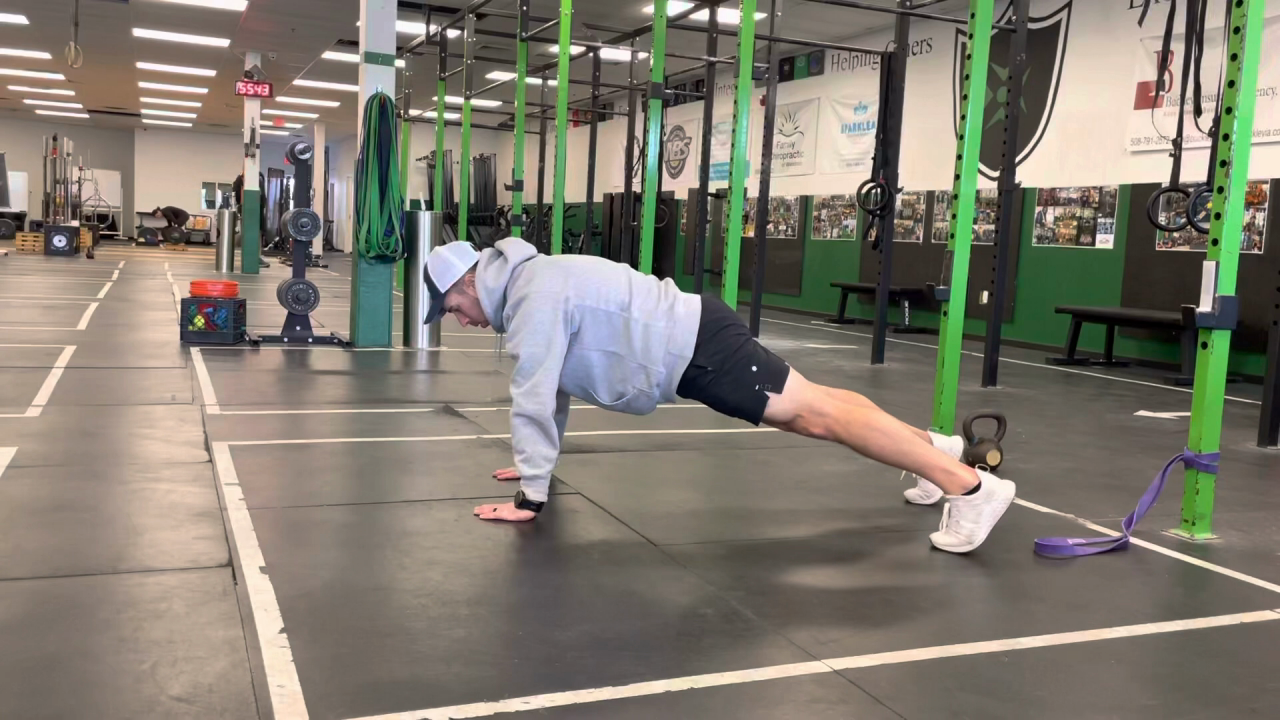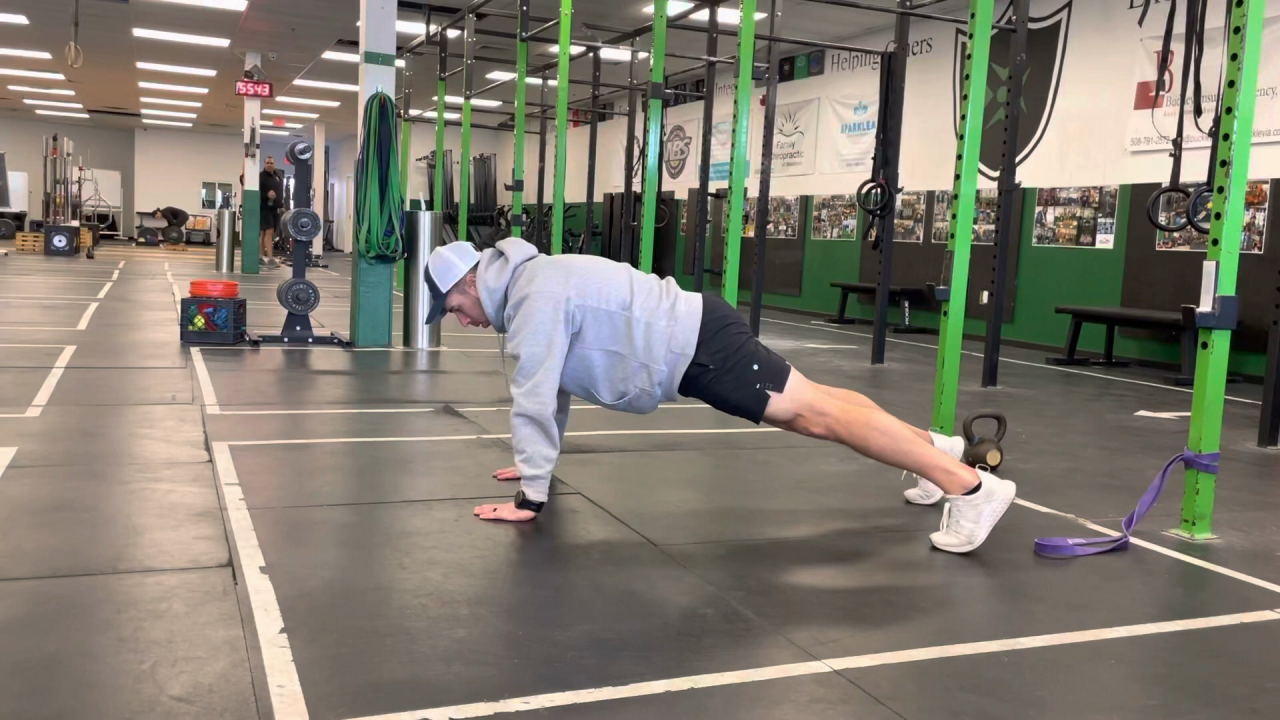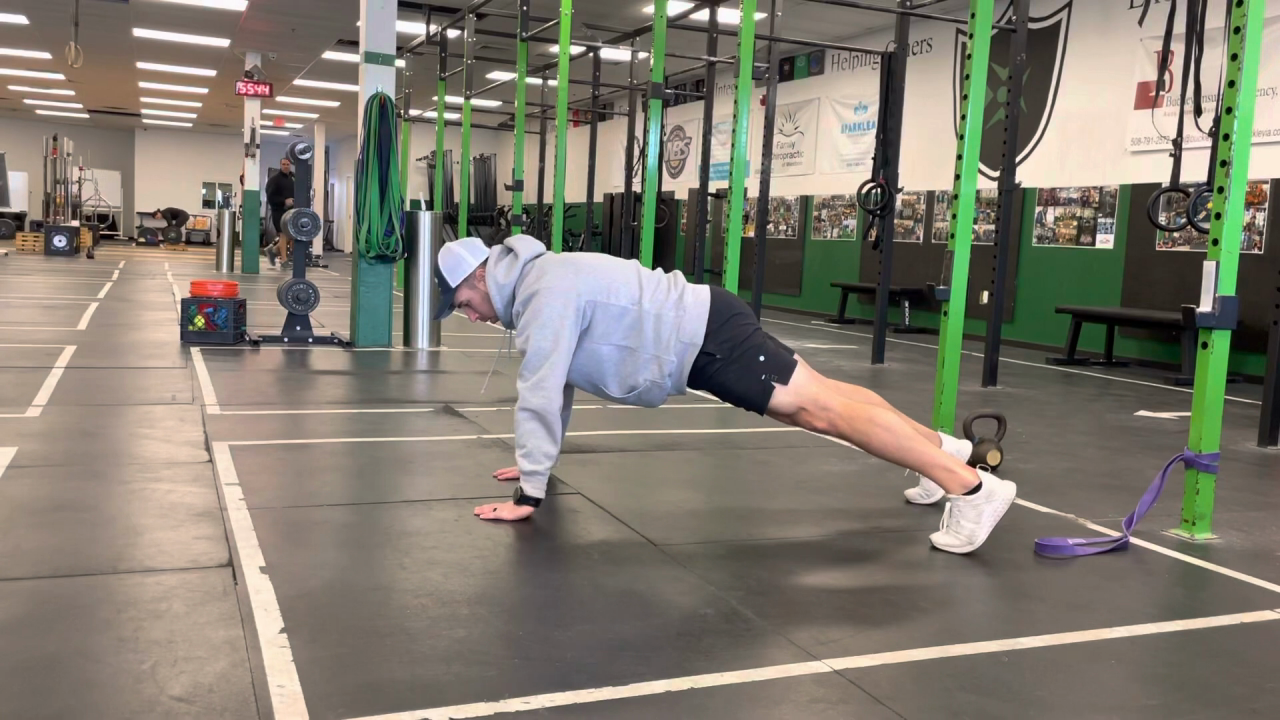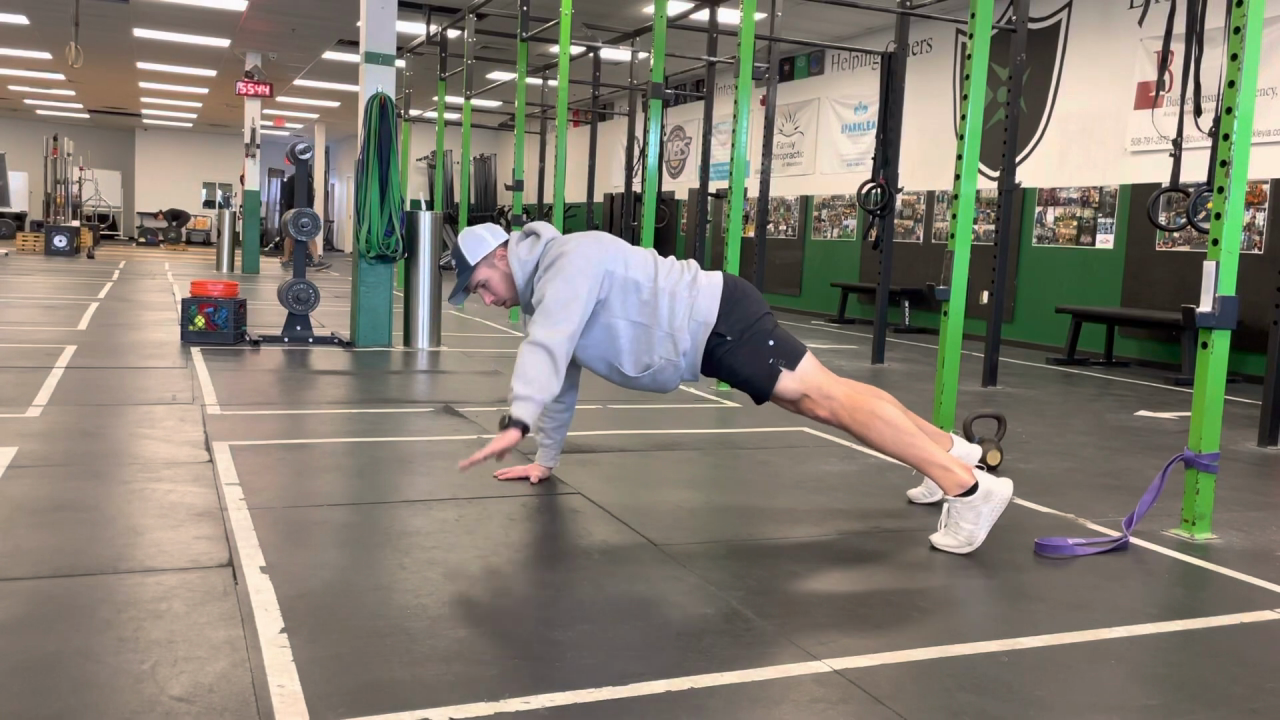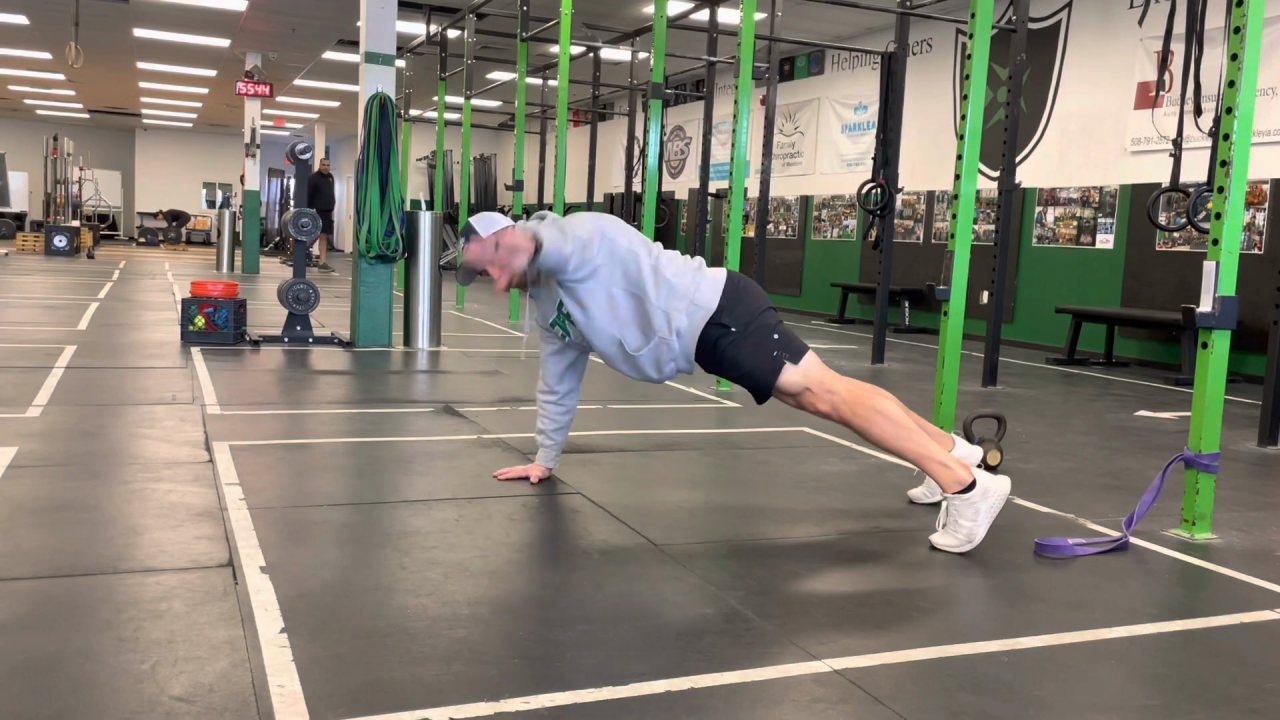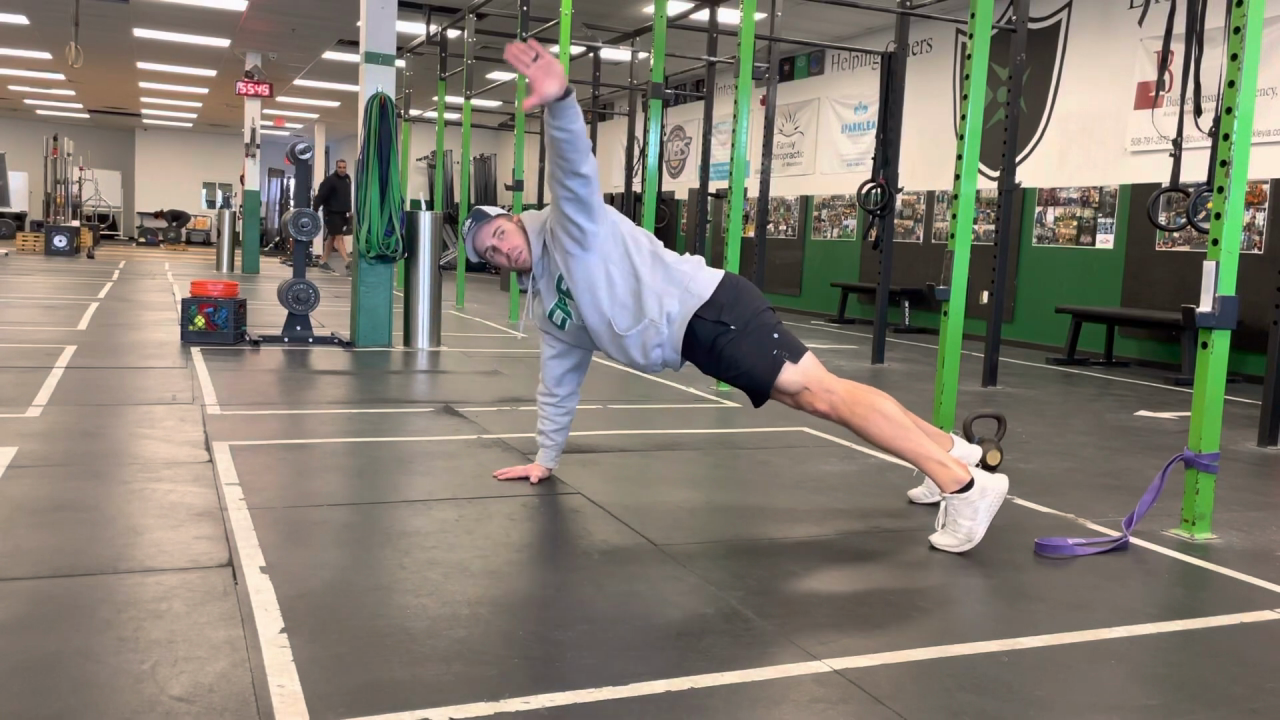
dt=0.3s
person 1, frame 1
left shoulder: (532, 296)
right shoulder: (530, 286)
left elbow: (533, 399)
right elbow: (556, 384)
left wrist: (530, 495)
right wrist: (538, 461)
left hip: (695, 347)
right hip: (690, 343)
left knee: (813, 412)
right knee: (808, 402)
left ankle: (971, 487)
right ankle: (932, 445)
person 1, frame 2
left shoulder: (533, 296)
right shoulder: (530, 285)
left elbow: (534, 399)
right elbow: (555, 386)
left wrist: (530, 496)
right wrist: (536, 460)
left hip: (696, 346)
right hip: (691, 343)
left knee: (814, 413)
right knee: (812, 397)
left ankle: (970, 488)
right ankle: (934, 446)
person 1, frame 3
left shoulder: (544, 291)
right shoulder: (535, 289)
left elbow: (539, 396)
right elbow: (553, 387)
left wrist: (527, 492)
right wrist: (540, 463)
left hip: (707, 334)
right hip: (699, 339)
left knee: (818, 406)
right knee: (818, 395)
left ankle: (970, 486)
right ankle: (941, 446)
person 1, frame 4
left shoulder: (568, 260)
right shoulder: (544, 292)
left elbow: (547, 347)
right elbow: (560, 375)
left wrist: (516, 421)
right wrist: (545, 458)
left hip: (717, 318)
right hip: (706, 331)
left knee: (822, 396)
right knee: (821, 393)
left ankle: (967, 484)
right ankle: (950, 447)
person 1, frame 5
left shoulder: (575, 232)
right shoulder: (549, 302)
left elbow: (560, 243)
right elbow: (558, 378)
left wrist: (525, 245)
right wrist: (545, 458)
left hip: (715, 308)
right hip: (699, 335)
left knee: (825, 389)
right knee: (820, 389)
left ankle: (968, 484)
right ankle: (951, 453)
person 1, frame 6
left shoulder: (568, 225)
right shoulder: (548, 301)
left elbow: (574, 164)
right elbow: (559, 382)
left wrist: (556, 98)
right wrist: (545, 456)
left hip: (710, 309)
right hip: (697, 337)
left knee: (821, 393)
right knee: (816, 401)
left ankle: (963, 483)
right ankle: (952, 456)
